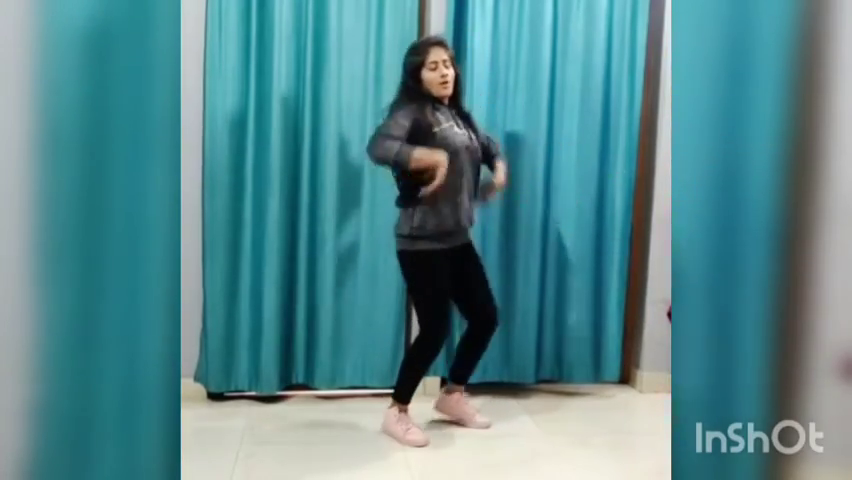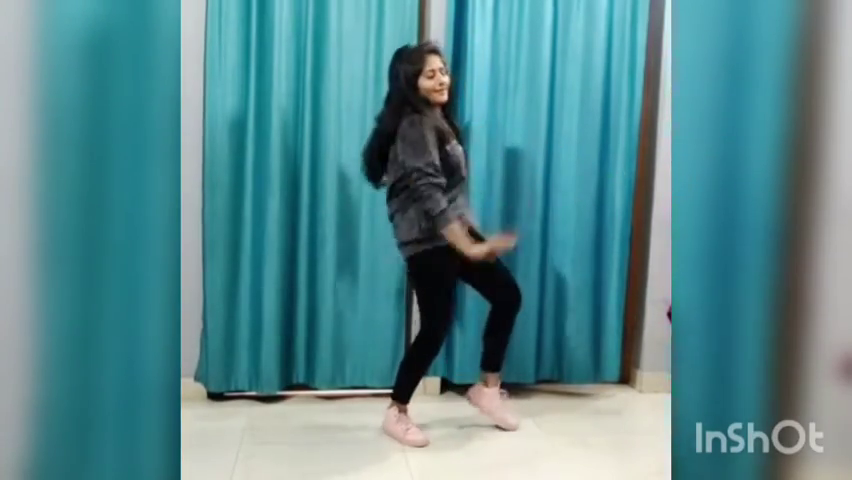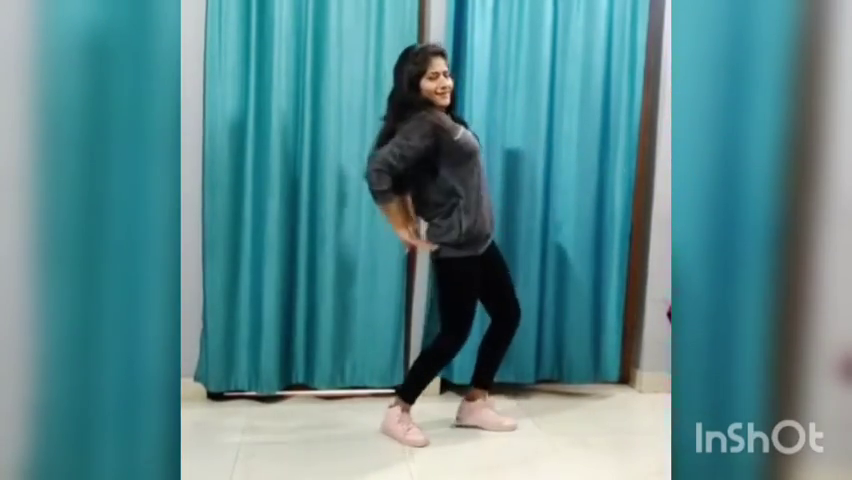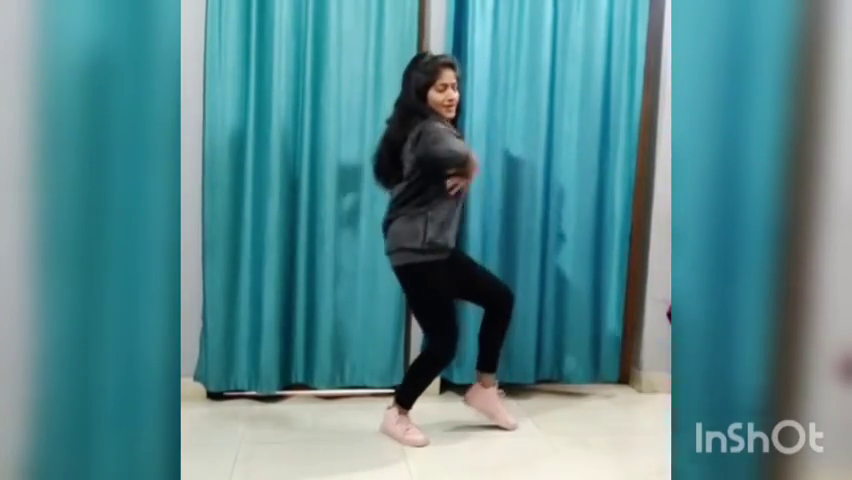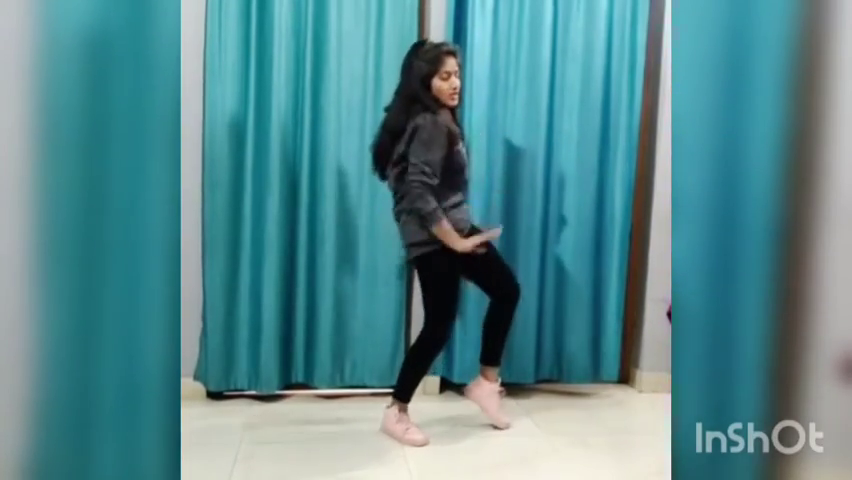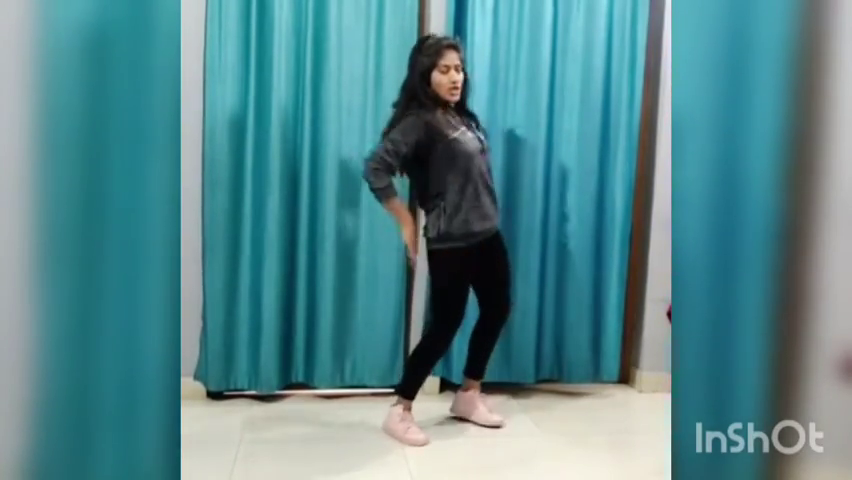
dt=0.3s
person 1, frame 1
left shoulder: (459, 116)
right shoulder: (410, 112)
left elbow: (489, 150)
right elbow: (380, 147)
left wrist: (499, 172)
right wrist: (431, 157)
left hip: (456, 239)
right hip: (420, 241)
left knee: (486, 316)
right knee: (434, 327)
left ankle: (453, 396)
right ankle: (397, 413)
person 1, frame 2
left shoulder: (437, 120)
right shoulder: (416, 126)
right elbow: (427, 194)
left wrist: (469, 236)
right wrist: (467, 245)
left hip: (454, 233)
right hip: (430, 241)
left knee: (509, 297)
right knee: (436, 327)
left ankle: (488, 388)
right ankle: (396, 413)
person 1, frame 3
left shoulder: (442, 122)
right shoulder: (422, 124)
left elbow: (403, 182)
right elbow: (379, 170)
left wrist: (412, 219)
right wrist: (403, 228)
left hip: (479, 240)
right hip: (455, 246)
left knee: (508, 314)
right knee: (455, 332)
left ankle: (475, 404)
right ankle: (398, 412)
person 1, frame 4
left shoulder: (431, 130)
right shoulder: (431, 129)
right elbow: (456, 156)
left wrist: (463, 167)
right wrist: (468, 163)
left hip: (436, 248)
right hip: (418, 251)
left knee: (500, 299)
right knee: (443, 341)
left ankle: (484, 389)
right ankle: (396, 415)
person 1, frame 5
left shoulder: (438, 121)
right shoulder: (430, 125)
right elbow: (418, 192)
left wrist: (467, 233)
right wrist: (454, 240)
left hip: (458, 231)
right hip: (433, 239)
left knee: (507, 289)
right knee: (439, 326)
left ankle: (486, 382)
right ankle: (396, 413)
person 1, frame 6
left shoulder: (462, 116)
right shoulder: (421, 120)
right elbow: (378, 167)
right wrist: (405, 222)
left hip: (486, 234)
right hip: (450, 241)
left knee: (497, 309)
right knee: (444, 325)
left ankle: (467, 396)
right ankle: (399, 411)
